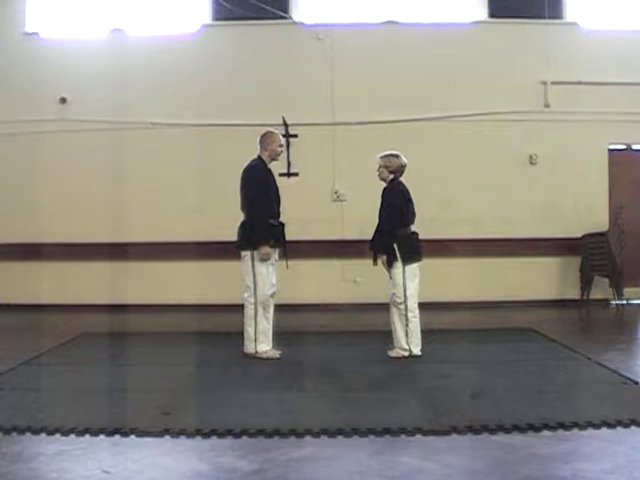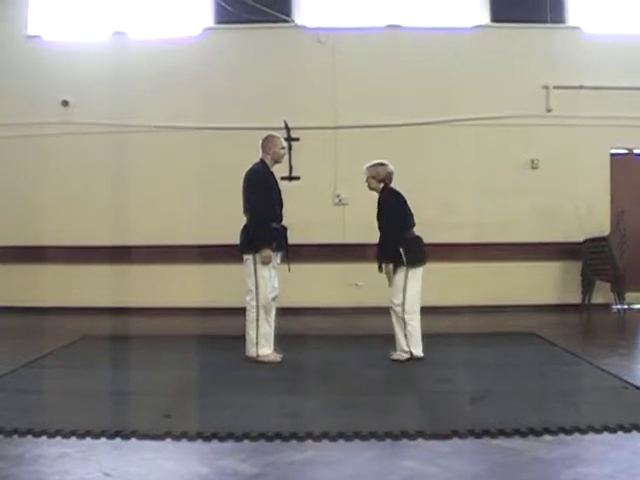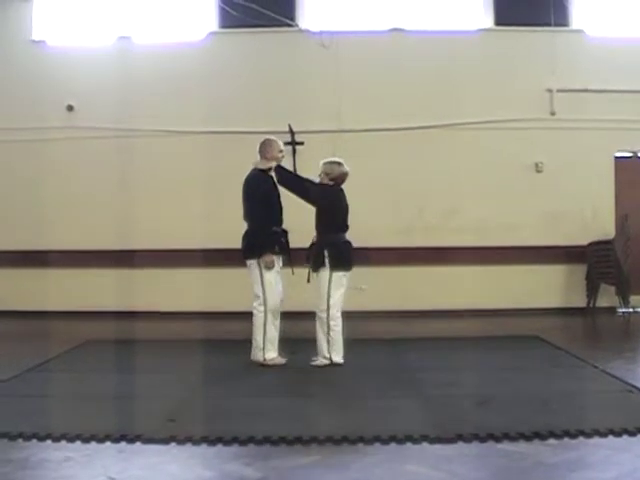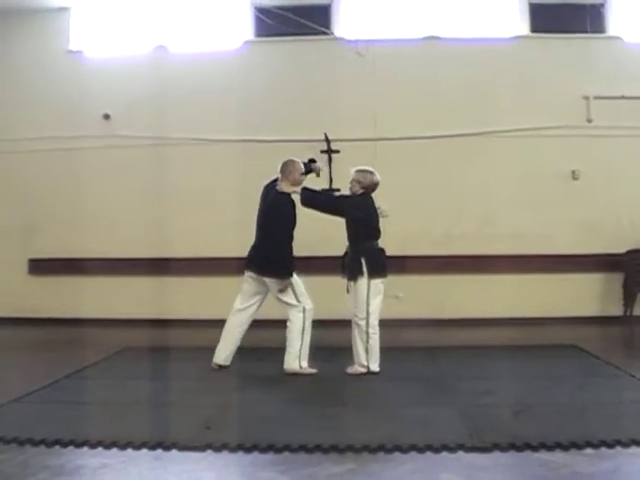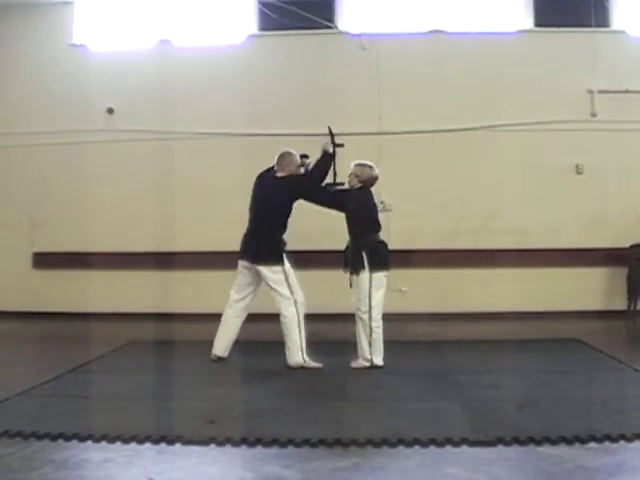
dt=1s
person 1, frame 1
left shoulder: (262, 170)
right shoulder: (255, 170)
right elbow: (254, 210)
right wrist: (262, 243)
left hip: (265, 241)
right hip: (257, 243)
left knee: (267, 292)
right knee: (258, 293)
left ankle: (262, 343)
right ankle: (256, 346)
person 1, frame 2
left shoulder: (265, 174)
right shoulder: (257, 174)
right elbow: (256, 213)
right wrist: (264, 246)
left hip: (268, 244)
right hip: (259, 246)
left knee: (268, 296)
right knee: (260, 297)
left ankle: (264, 346)
right ankle: (258, 349)
person 1, frame 3
left shoulder: (264, 178)
right shoulder: (257, 179)
right elbow: (256, 219)
right wrist: (266, 251)
left hip: (269, 247)
right hip: (261, 250)
left knee: (273, 301)
right knee: (267, 301)
left ankle: (269, 351)
right ankle: (263, 353)
person 1, frame 4
left shoulder: (271, 188)
right shoulder: (284, 203)
left elbow: (293, 170)
right elbow: (283, 241)
left wrist: (310, 166)
right wrist: (286, 273)
left hip: (256, 262)
right hip: (273, 265)
left knee: (242, 309)
right knee: (301, 308)
left ankle: (221, 358)
right ankle: (295, 363)
person 1, frame 5
left shoulder: (264, 178)
right shoulder: (285, 185)
left elbow: (278, 168)
right elbow: (314, 178)
left wrist: (300, 162)
right wrist: (327, 154)
left hip: (249, 250)
right hip: (269, 253)
left knee: (237, 300)
right knee: (291, 301)
left ankle: (219, 350)
right ankle: (298, 357)
person 2, frame 1
left shoulder: (393, 191)
right shoulder: (398, 189)
left elbow: (388, 224)
left wrist: (382, 250)
right wrist: (385, 250)
left hip: (402, 252)
right hip: (404, 250)
left knee: (404, 300)
right knee: (399, 299)
left ankle: (410, 347)
right ankle: (405, 345)
person 2, frame 2
left shoulder: (389, 197)
right shoulder: (390, 196)
left elbow: (391, 232)
left wrist: (386, 260)
right wrist: (387, 259)
left hip: (407, 256)
right hip: (409, 254)
left knee: (401, 303)
right knee: (404, 303)
left ankle: (412, 349)
right ankle: (407, 348)
person 2, frame 3
left shoulder: (331, 195)
right shoulder: (333, 194)
left elbow: (303, 187)
right elbow: (306, 186)
left wrist: (276, 169)
right wrist: (277, 171)
left hip: (332, 257)
right hip: (335, 255)
left knee: (328, 309)
right knee: (330, 308)
left ankle: (332, 355)
right ankle: (331, 353)
person 2, frame 4
left shoulder: (361, 204)
right shoulder: (360, 204)
left elbow: (329, 202)
right elbow: (332, 201)
left wrist: (299, 191)
right wrist: (300, 191)
left hip: (367, 265)
right hip: (363, 263)
left knee: (365, 316)
right knee: (361, 316)
left ankle: (369, 363)
right ankle: (364, 361)
person 2, frame 5
left shoulder: (358, 198)
right shoulder: (359, 197)
left elbow: (325, 196)
right elbow: (329, 196)
left hip: (369, 259)
right hip: (368, 257)
left knee: (368, 311)
right knee: (365, 310)
left ankle: (373, 358)
right ankle: (368, 356)
